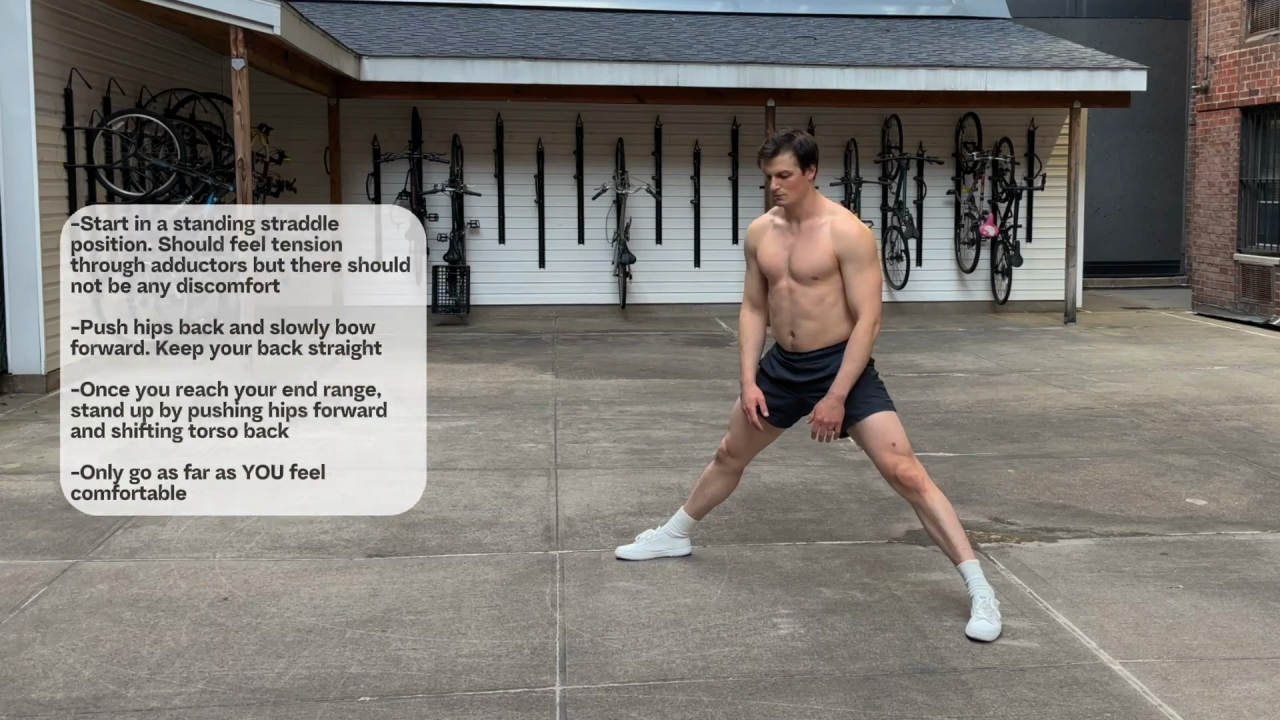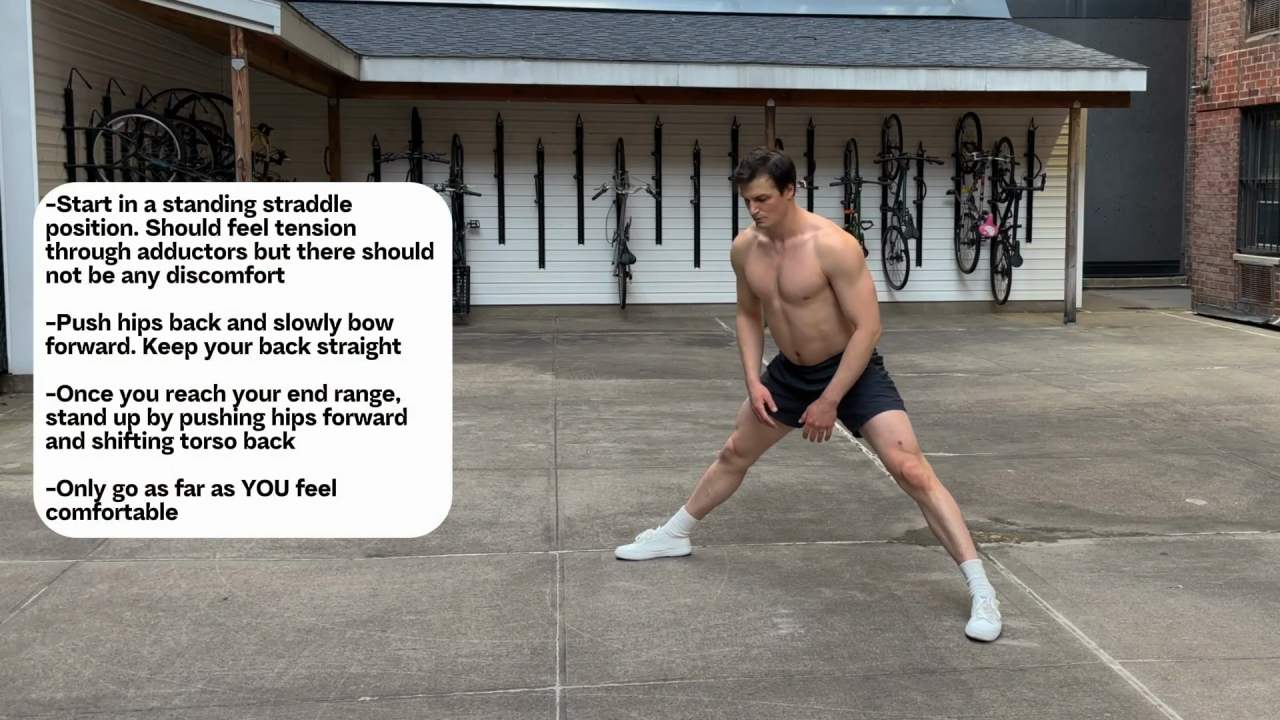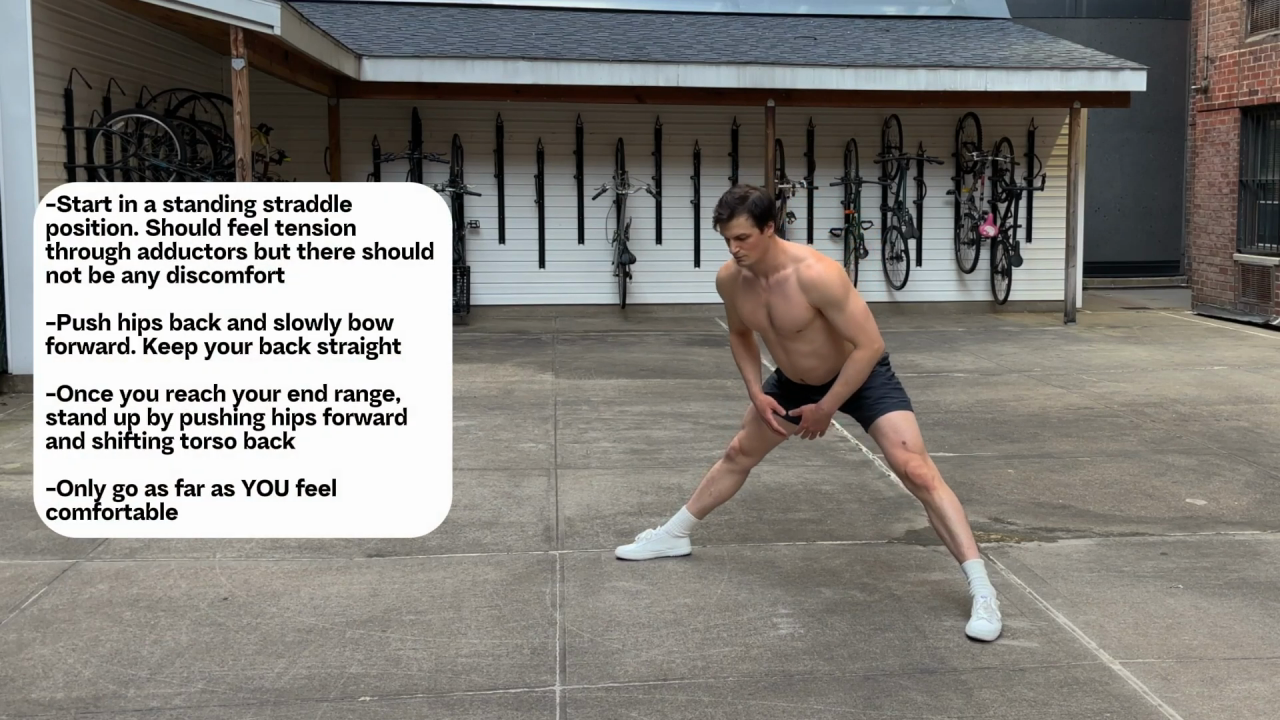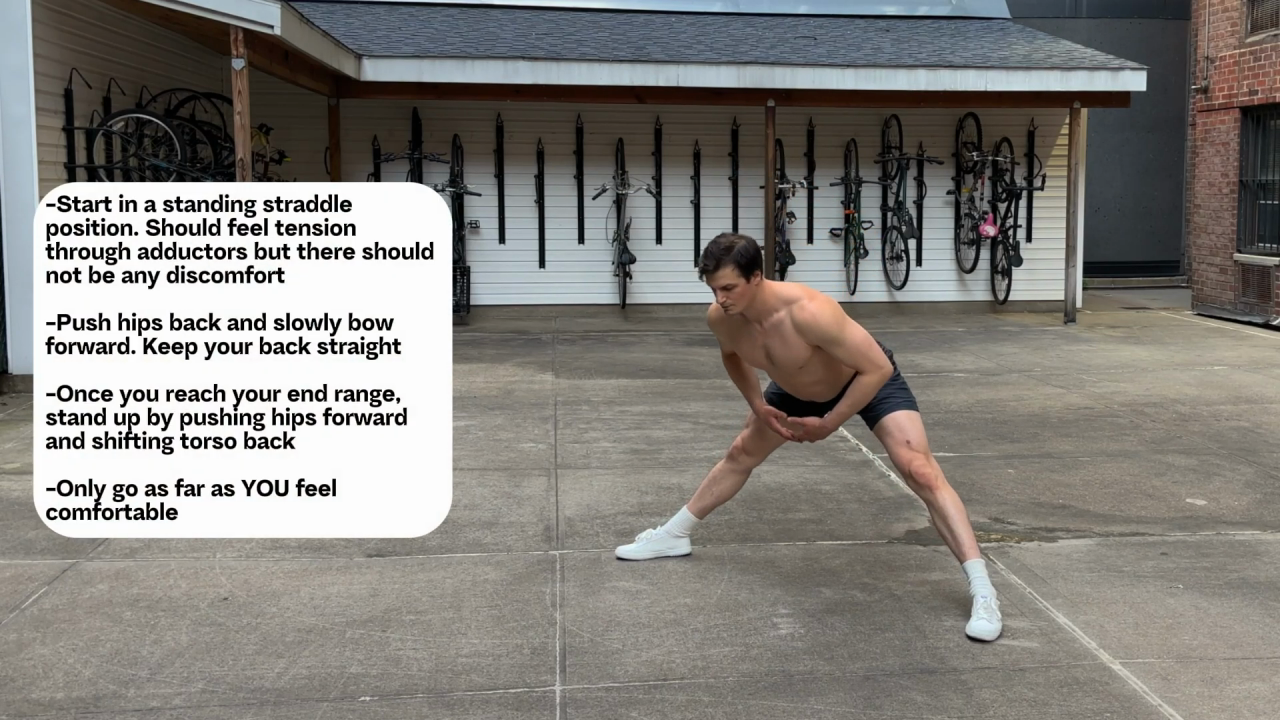
dt=1s
person 1, frame 1
left shoulder: (847, 232)
right shoulder: (759, 231)
left elbow: (868, 319)
right elbow: (753, 308)
left wrist: (835, 397)
right wrist: (748, 380)
left hip: (842, 365)
right hip: (782, 366)
left knee: (905, 473)
right knee: (730, 455)
left ankle: (979, 589)
right ankle: (674, 535)
person 1, frame 2
left shoulder: (833, 245)
right shoulder: (745, 247)
left elbow: (868, 327)
right elbow: (748, 314)
left wrist: (830, 401)
right wrist: (754, 381)
left hip: (854, 370)
right hip: (789, 372)
left knee: (912, 471)
right knee: (734, 454)
left ankle: (980, 589)
right ankle: (675, 535)
person 1, frame 3
left shoulder: (816, 274)
right shoulder: (730, 278)
left elbow: (869, 345)
right elbow: (740, 334)
left wrist: (825, 409)
right wrist: (757, 394)
left hip: (863, 377)
right hip: (793, 382)
left knee: (916, 471)
right knee: (738, 454)
left ankle: (982, 591)
right ankle: (674, 535)
person 1, frame 4
left shoulder: (809, 312)
right shoulder: (721, 317)
left elbow: (879, 368)
right elbow: (732, 355)
left wrist: (829, 424)
right wrist: (758, 407)
left hip: (871, 379)
right hip: (798, 388)
left knee: (921, 472)
right knee: (740, 455)
left ankle: (982, 591)
right ankle: (674, 535)
